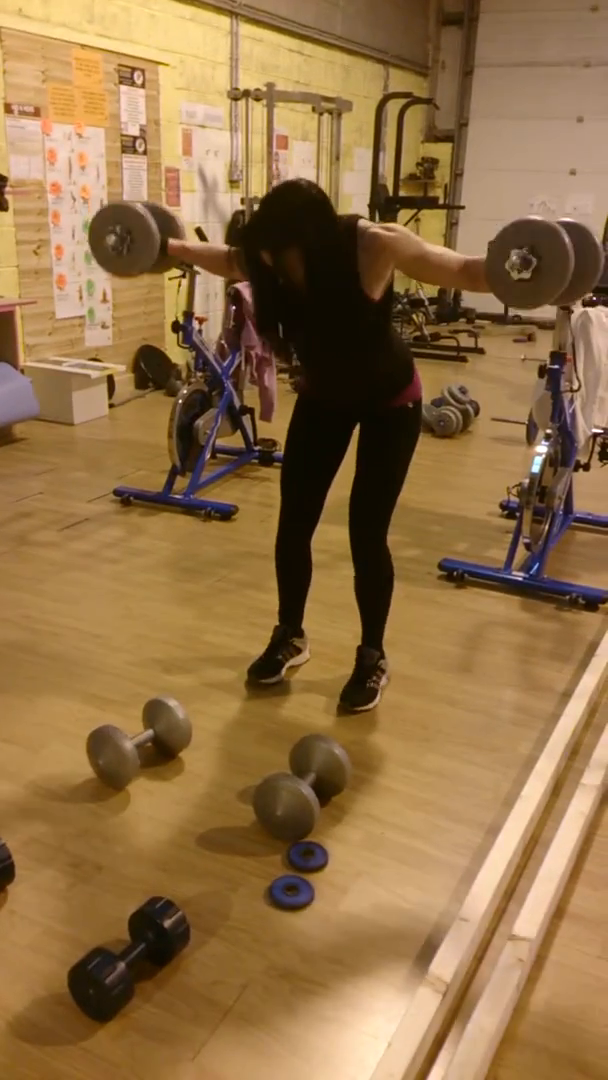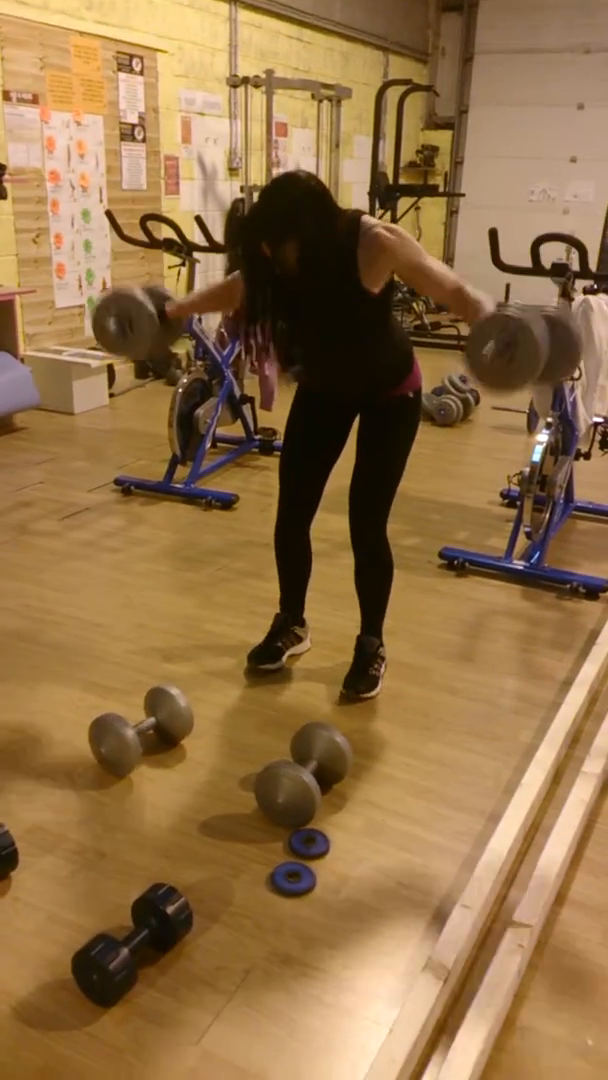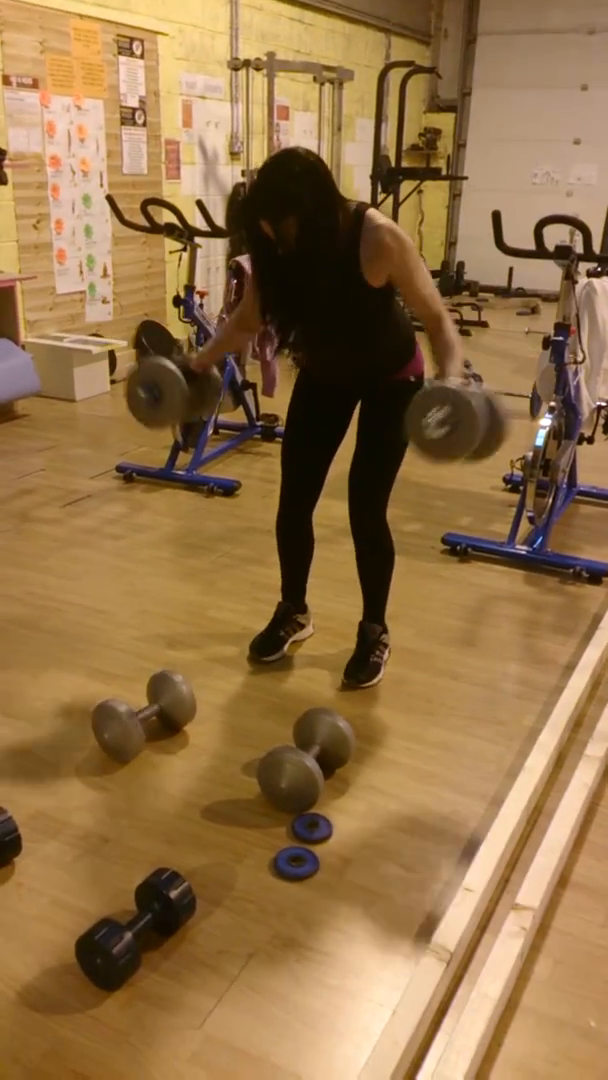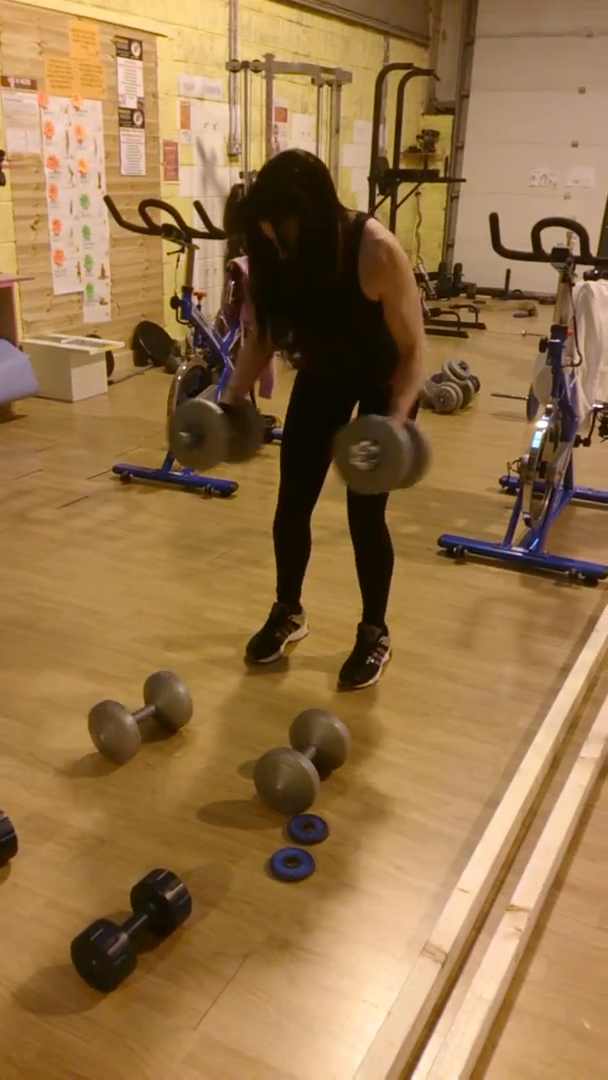
dt=0.2s
person 1, frame 1
left shoulder: (373, 246)
right shoulder: (274, 261)
left elbow: (462, 270)
right elbow: (230, 261)
right wrist: (176, 249)
left hip: (390, 402)
right hip: (321, 397)
left knee: (366, 532)
right knee: (293, 523)
left ankle: (372, 656)
right ankle: (289, 636)
person 1, frame 2
left shoulder: (374, 244)
right shoulder: (276, 256)
left elbow: (455, 292)
right elbow: (236, 292)
right wrist: (178, 307)
left hip: (389, 392)
right hip: (322, 388)
left knee: (366, 523)
right knee: (291, 512)
left ankle: (372, 645)
right ankle: (290, 624)
person 1, frame 3
left shoulder: (377, 239)
right shoulder: (279, 244)
left elbow: (437, 319)
right elbow: (251, 314)
left wrist: (452, 382)
right wrist: (201, 360)
left hip: (389, 379)
right hip: (322, 375)
left knee: (366, 509)
right knee: (294, 500)
left ankle: (375, 632)
right ankle: (293, 611)
person 1, frame 4
left shoulder: (377, 252)
right shoulder: (275, 253)
left elbow: (411, 349)
right elbow: (262, 335)
left wrist: (397, 419)
right wrist: (233, 397)
left hip: (381, 383)
right hip: (320, 378)
left knee: (364, 510)
right knee: (292, 501)
left ankle: (375, 633)
right ankle: (287, 612)
